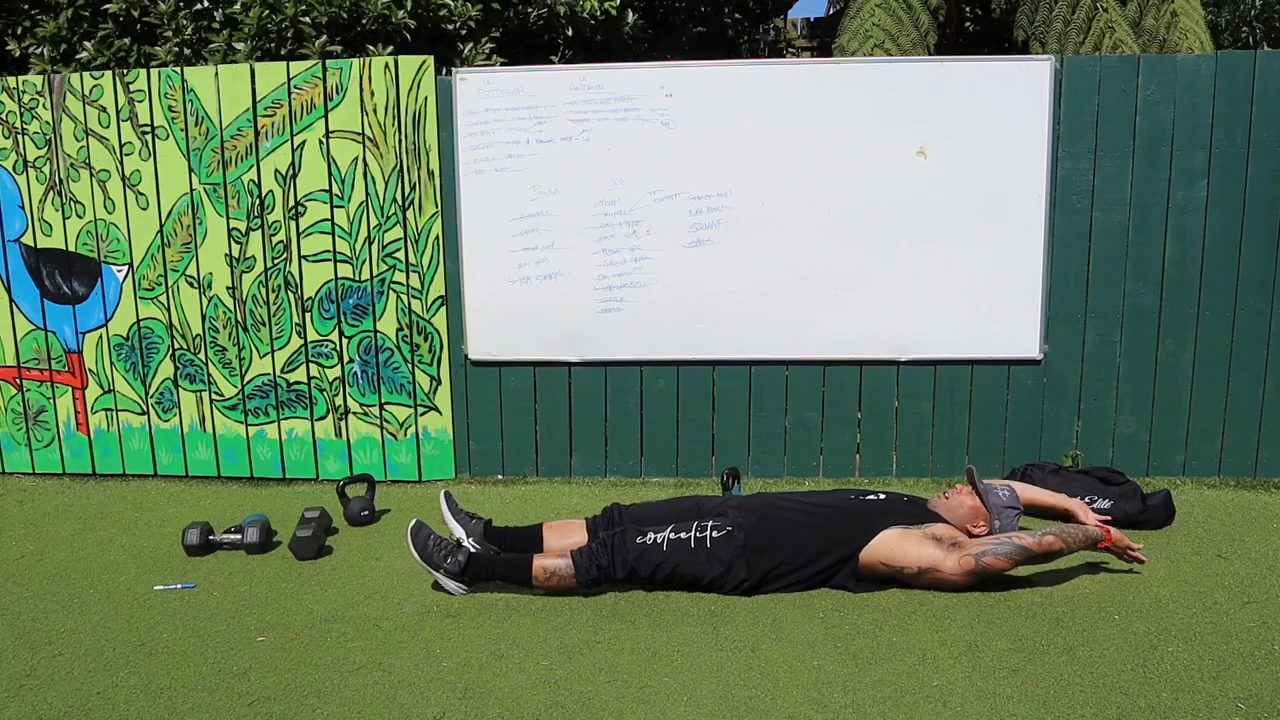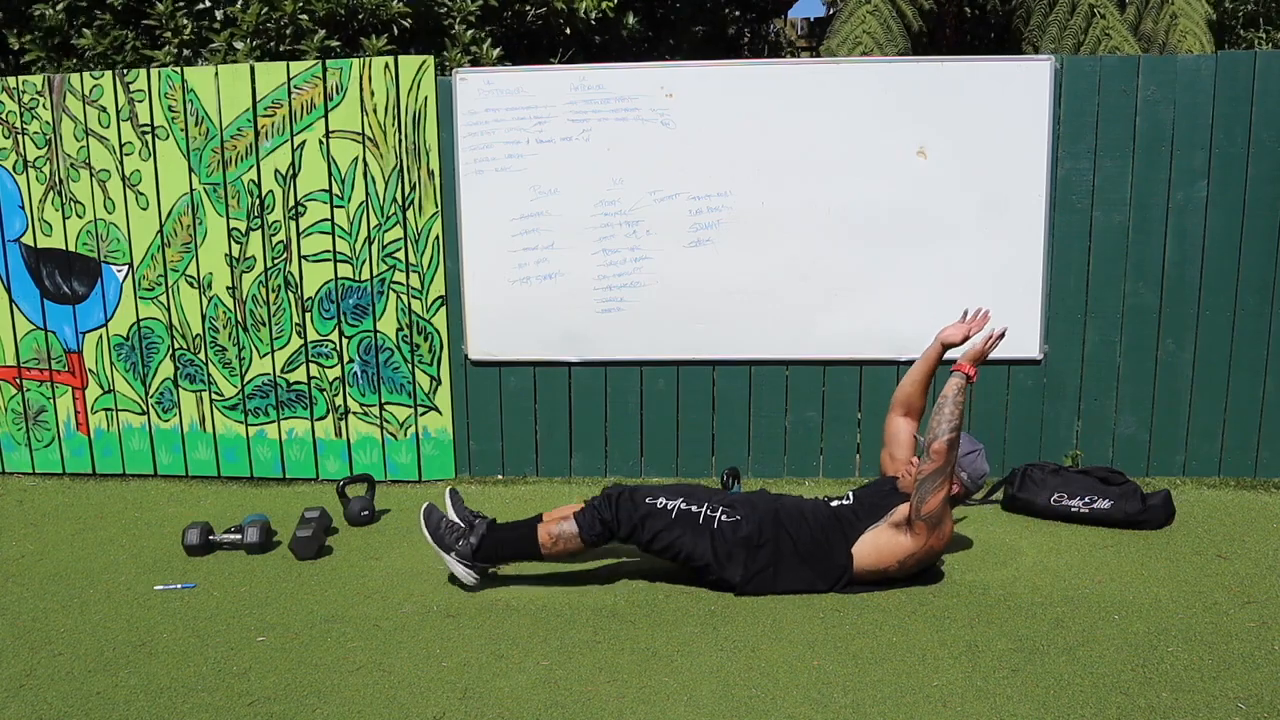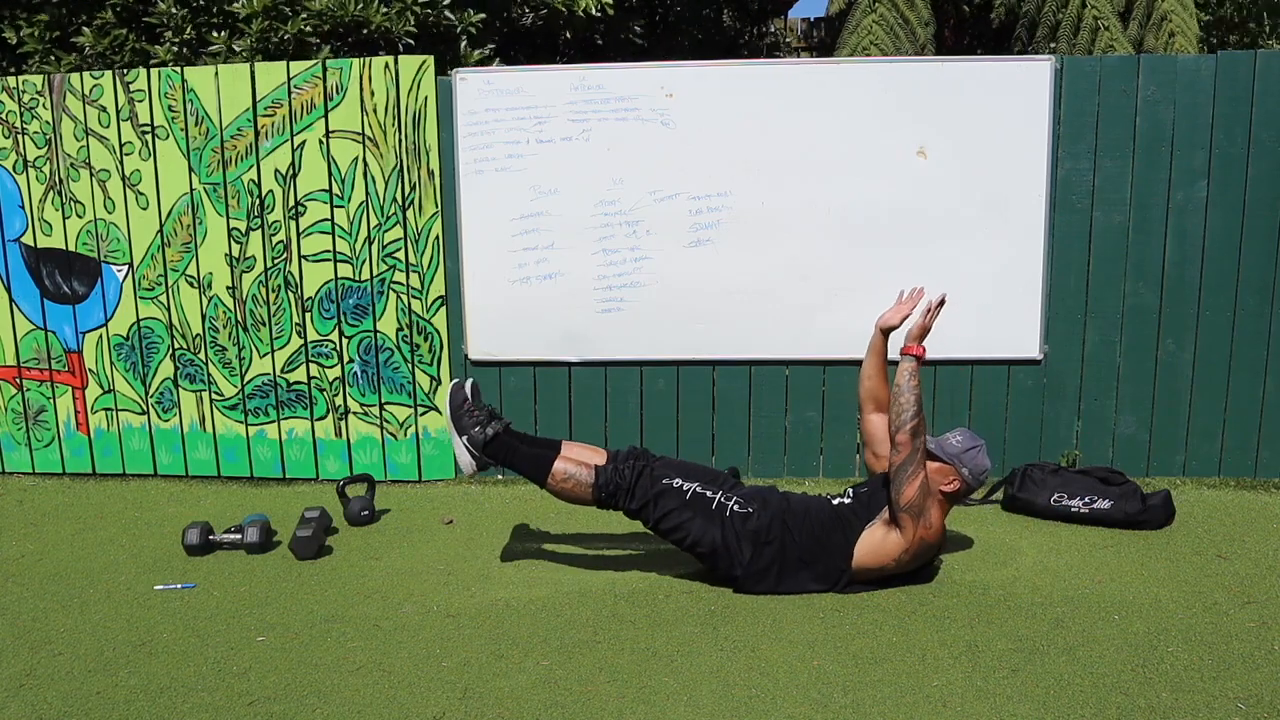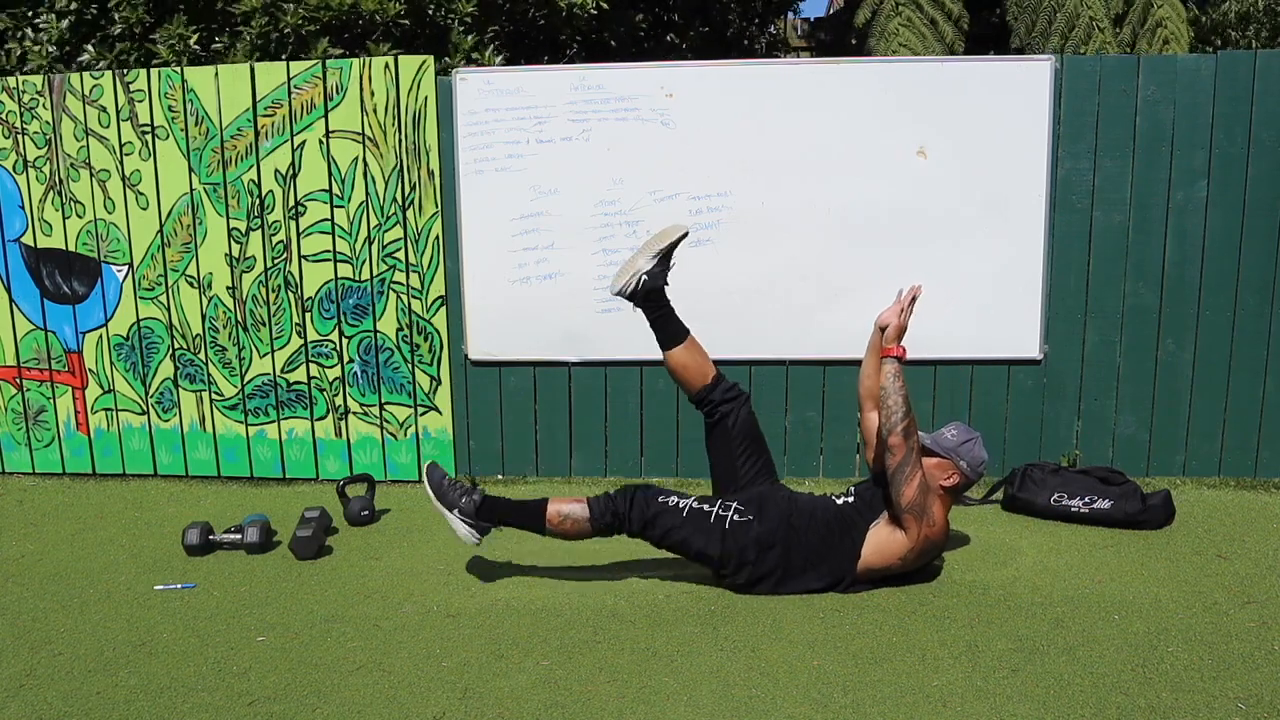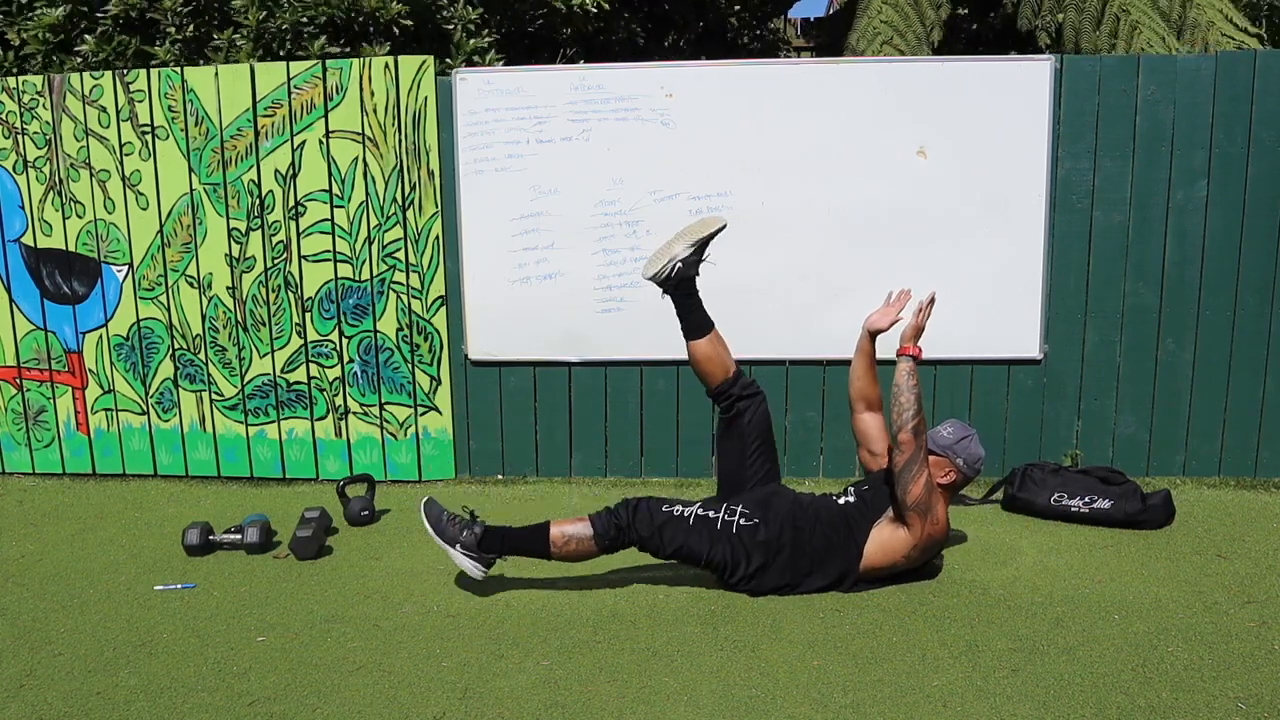
dt=1s
person 1, frame 1
left shoulder: (947, 552)
right shoulder: (927, 513)
left elbow: (1017, 546)
right elbow: (999, 488)
left wrist: (1094, 535)
right wrist: (1073, 503)
left hip: (751, 554)
right hip: (753, 515)
left knee: (615, 554)
right knee: (617, 522)
left ankle: (475, 566)
right ankle: (491, 540)
person 1, frame 2
left shoulder: (927, 532)
right shoulder: (900, 491)
left elbow: (938, 453)
right elbow: (901, 412)
left wrist: (962, 371)
right wrist: (940, 344)
left hip: (755, 553)
right hip: (757, 514)
left knee: (622, 512)
right knee: (621, 500)
left ankle: (482, 553)
right ankle: (491, 537)
person 1, frame 3
left shoulder: (922, 529)
right shoulder: (899, 488)
left elbow: (903, 440)
right elbow: (874, 412)
left wrist: (912, 351)
right wrist: (881, 333)
left hip: (758, 548)
right hip: (759, 511)
left knee: (629, 483)
right knee: (634, 463)
left ankle: (494, 445)
right ankle: (502, 440)
person 1, frame 4
left shoulder: (923, 528)
right shoulder: (898, 488)
left elbow: (896, 443)
right elbow: (871, 411)
left wrist: (894, 351)
right wrist: (879, 333)
left hip: (764, 549)
right hip: (766, 508)
left knee: (637, 506)
right knee: (725, 401)
left ankle: (486, 510)
right ankle: (652, 299)
person 1, frame 5
left shoulder: (924, 526)
right shoulder: (890, 484)
left elbow: (906, 441)
right elbow: (864, 409)
left wrist: (908, 352)
right wrist: (869, 334)
left hip: (760, 551)
right hip: (764, 507)
left knee: (636, 517)
right knee: (741, 397)
left ankle: (490, 541)
right ankle: (681, 286)
